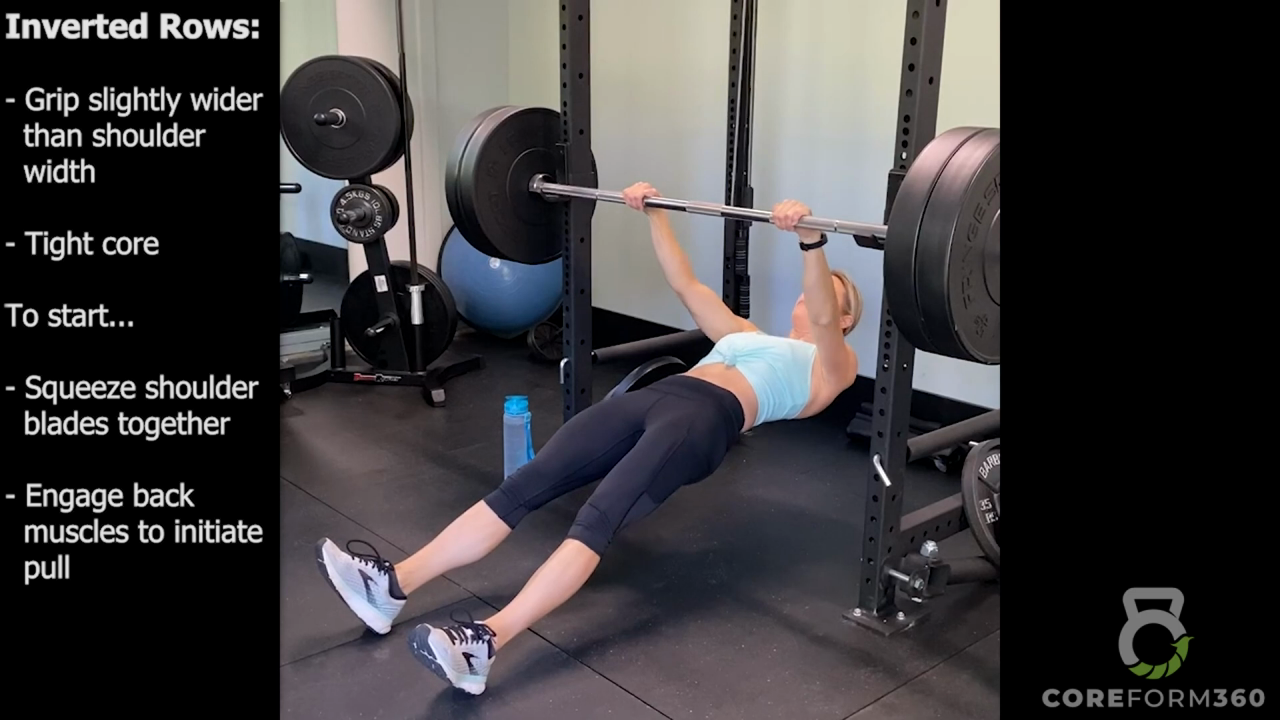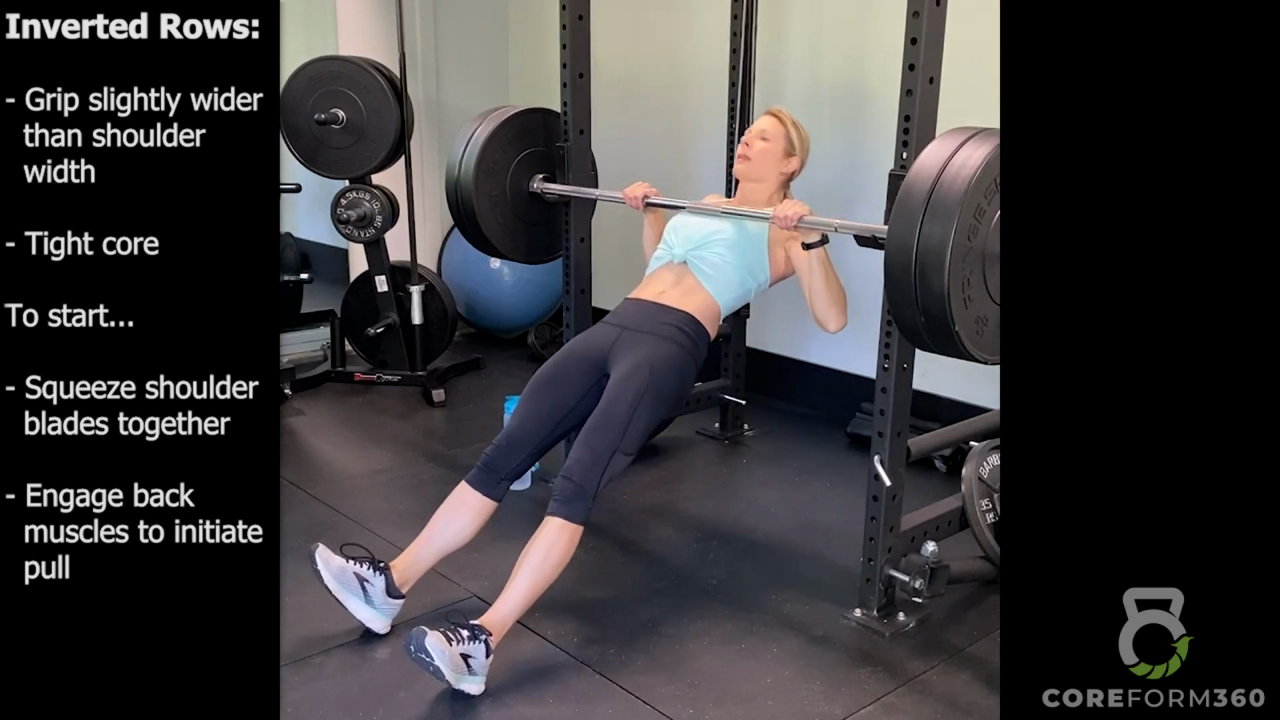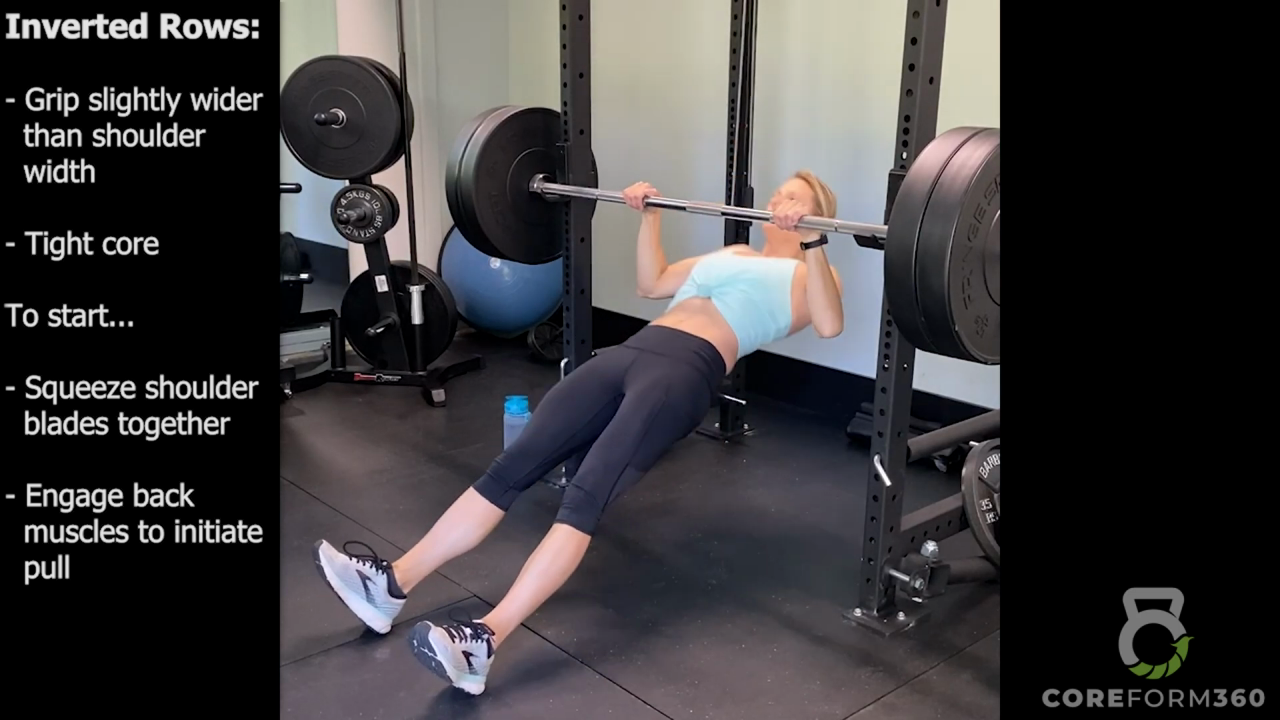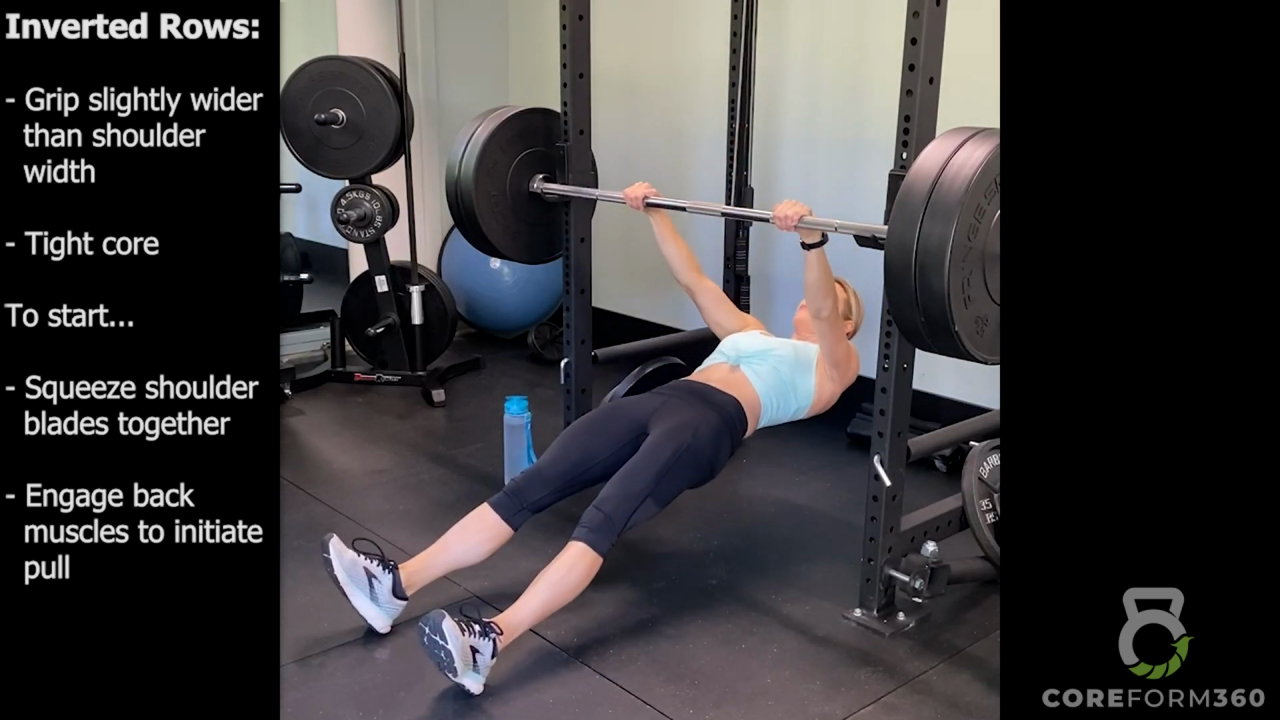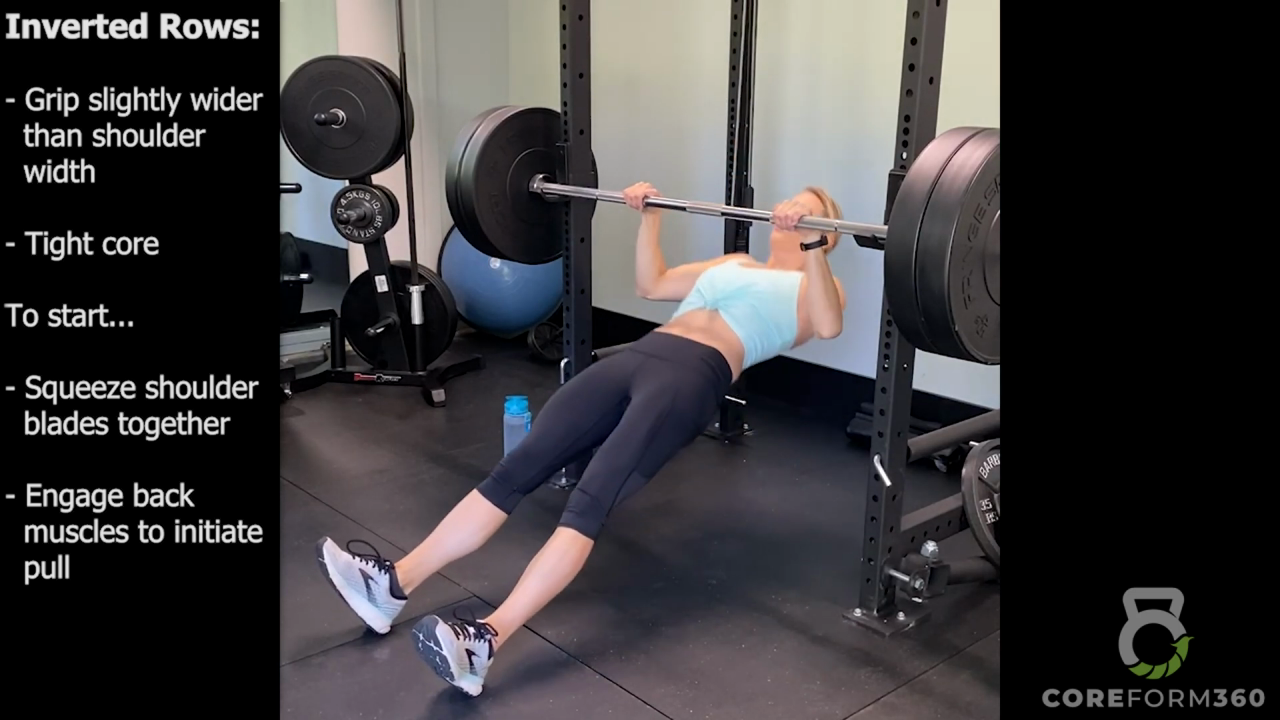
dt=0.7s
person 1, frame 1
left shoulder: (832, 366)
right shoulder: (752, 333)
left elbow: (824, 322)
right elbow: (685, 284)
left wrist: (811, 242)
right wrist: (655, 214)
left hip: (704, 419)
right hip: (656, 396)
left knee: (597, 520)
right knee: (524, 486)
left ankle: (484, 644)
right ankle: (392, 585)
person 1, frame 2
left shoulder: (785, 231)
right shoulder: (709, 207)
left elbow: (832, 318)
left wrist: (812, 238)
right wrist: (649, 209)
left hip: (667, 345)
right hip: (612, 328)
left knee: (574, 486)
right knee: (501, 457)
left ankle: (480, 643)
right ankle: (389, 583)
person 1, frame 3
left shoulder: (809, 276)
right shoulder: (733, 253)
left elbow: (829, 324)
right elbow: (650, 283)
left wrist: (809, 240)
right wrist: (649, 215)
left hip: (687, 369)
right hip: (634, 351)
left knee: (584, 498)
right knee: (510, 468)
left ankle: (481, 643)
right ankle: (391, 585)
person 1, frame 4
left shoulder: (834, 365)
right shoulder: (752, 333)
left elbow: (824, 310)
right elbow: (691, 277)
left wrist: (811, 241)
right wrist: (655, 213)
left hip: (708, 423)
right hip: (658, 400)
left knee: (601, 523)
right knee: (527, 488)
left ankle: (489, 641)
right ankle: (396, 585)
person 1, frame 5
left shoulder: (812, 285)
right shoulder: (737, 262)
left elbow: (828, 326)
right elbow: (648, 285)
left wrist: (811, 239)
right wrist: (651, 216)
left hip: (690, 377)
right hip: (636, 357)
left knee: (589, 501)
right knee: (514, 472)
left ankle: (486, 640)
right ankle: (394, 583)
